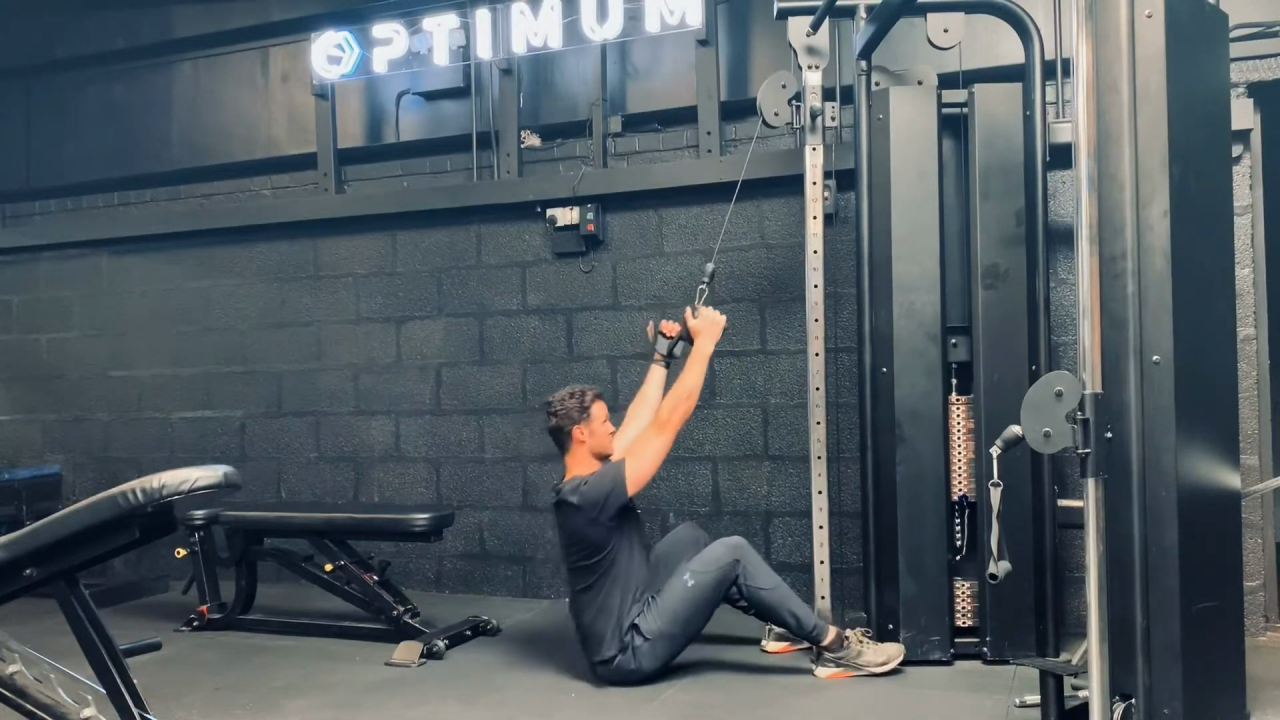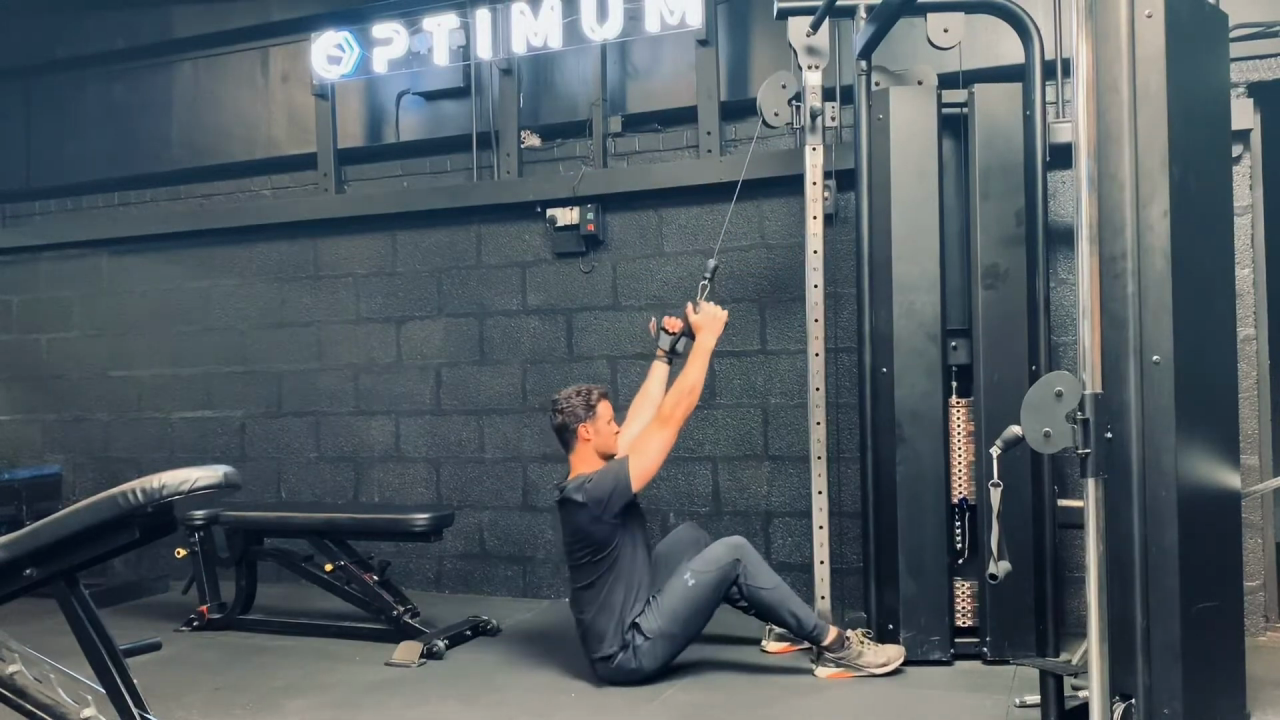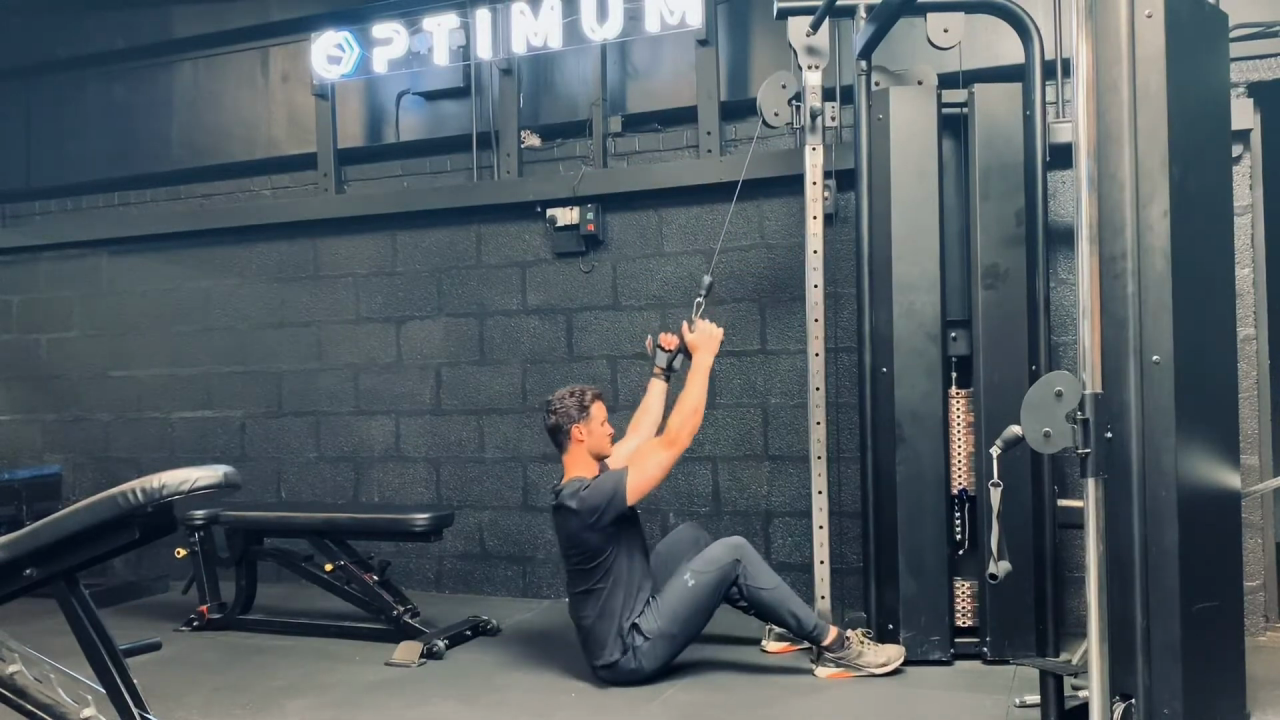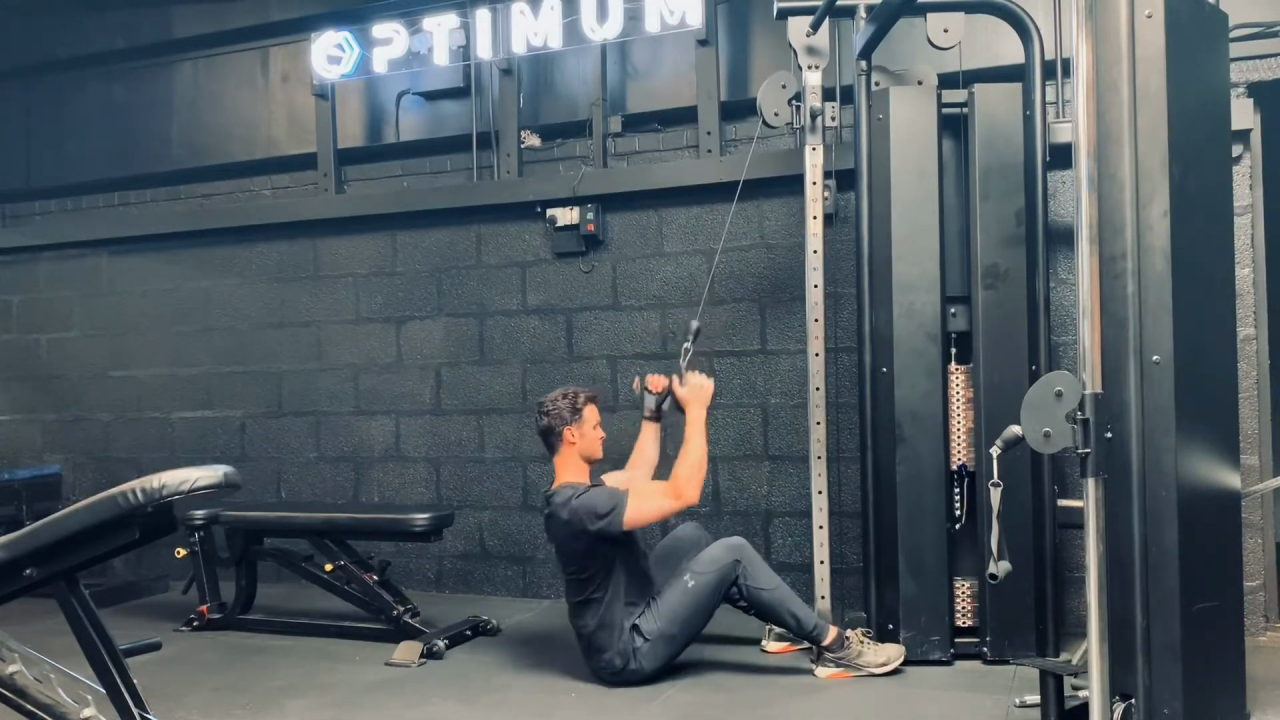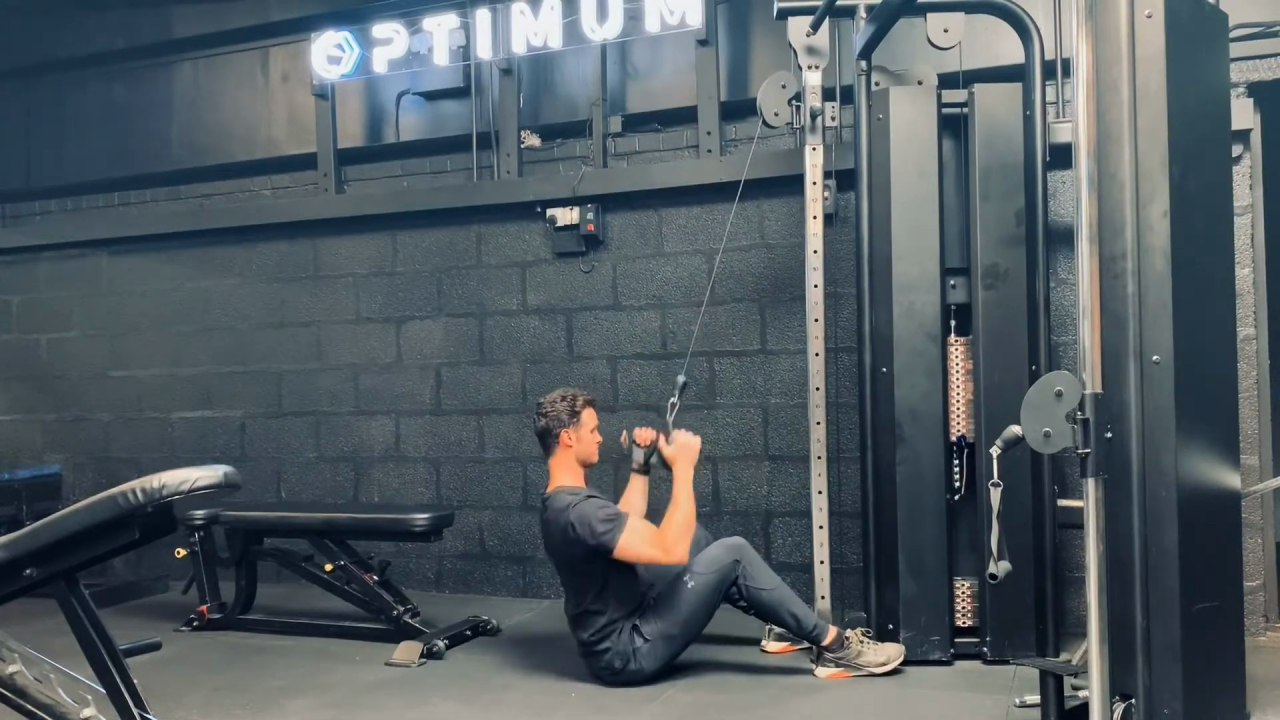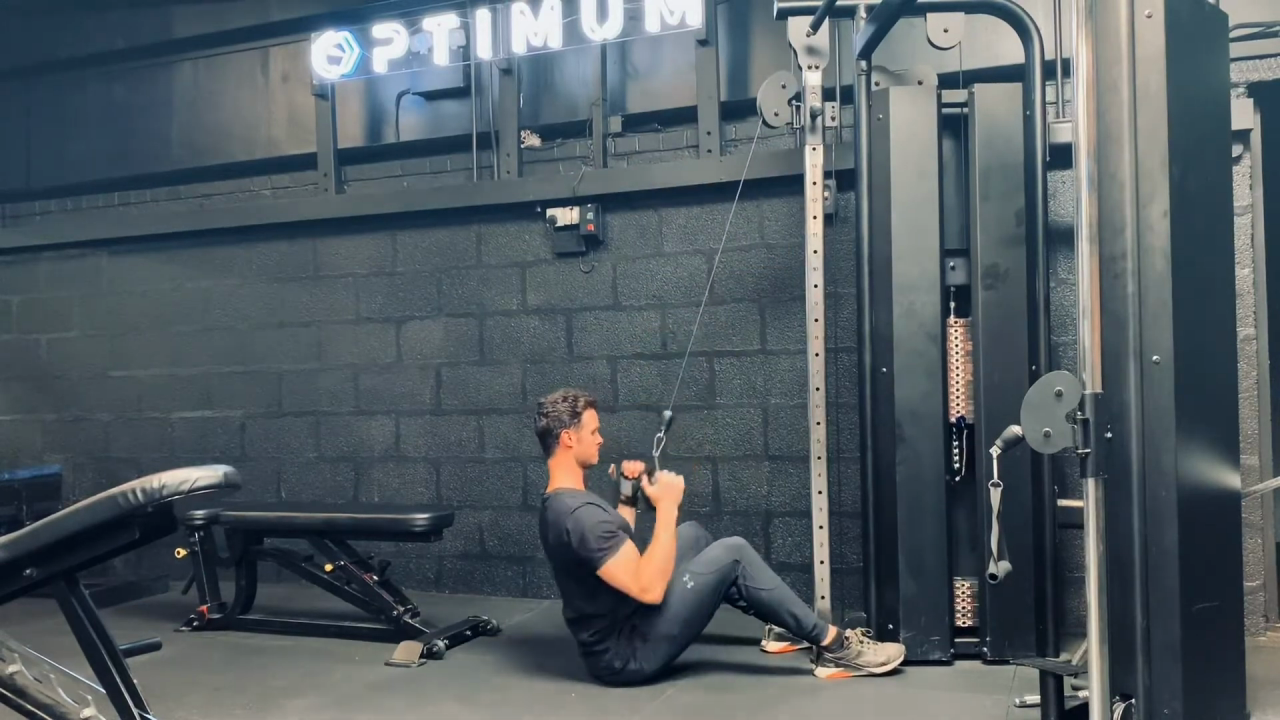
dt=0.2s
person 1, frame 1
left shoulder: (586, 482)
right shoulder: (591, 495)
left elbow: (640, 423)
right elbow: (667, 424)
left wrist: (661, 357)
right wrist: (704, 342)
left hip: (625, 629)
right hip: (629, 653)
left knee: (690, 538)
right knee: (732, 553)
left ankle: (784, 625)
right ankle: (834, 647)
person 1, frame 2
left shoulder: (586, 484)
right shoulder: (596, 492)
left elbow: (642, 418)
right elbow: (671, 417)
left wrist: (664, 352)
right wrist: (705, 337)
left hip: (625, 628)
right hip: (630, 652)
left knee: (690, 538)
right knee: (732, 552)
left ankle: (784, 626)
right ankle: (835, 647)
person 1, frame 3
left shoulder: (583, 485)
right shoulder: (590, 498)
left elbow: (642, 435)
right elbow: (675, 440)
left wrist: (661, 369)
right wrist: (703, 355)
left hip: (623, 628)
right hip: (629, 652)
left knee: (690, 537)
right knee: (732, 552)
left ankle: (784, 625)
right ankle: (835, 647)
person 1, frame 4
left shoulder: (574, 494)
right shoulder: (584, 506)
left elbow: (637, 476)
right elbow: (685, 492)
left wrist: (652, 410)
right wrist: (696, 407)
left hip: (623, 624)
right hip: (627, 653)
left knee: (691, 536)
right knee: (732, 552)
left ankle: (782, 625)
right ankle: (834, 648)
person 1, frame 5
left shoulder: (564, 501)
right shoulder: (578, 512)
left elbow: (627, 522)
right elbow: (673, 550)
left wrist: (640, 462)
right wrist: (683, 466)
left hip: (624, 622)
right hip: (628, 652)
left knee: (694, 538)
right knee: (732, 552)
left ankle: (783, 626)
right ankle: (834, 647)
person 1, frame 6
left shoulder: (560, 503)
right shoulder: (577, 514)
right elbow: (652, 587)
right wrist: (667, 506)
left hip: (620, 626)
right hip: (625, 654)
left knee: (692, 535)
right knee: (732, 553)
left ankle: (782, 624)
right ankle: (834, 647)
